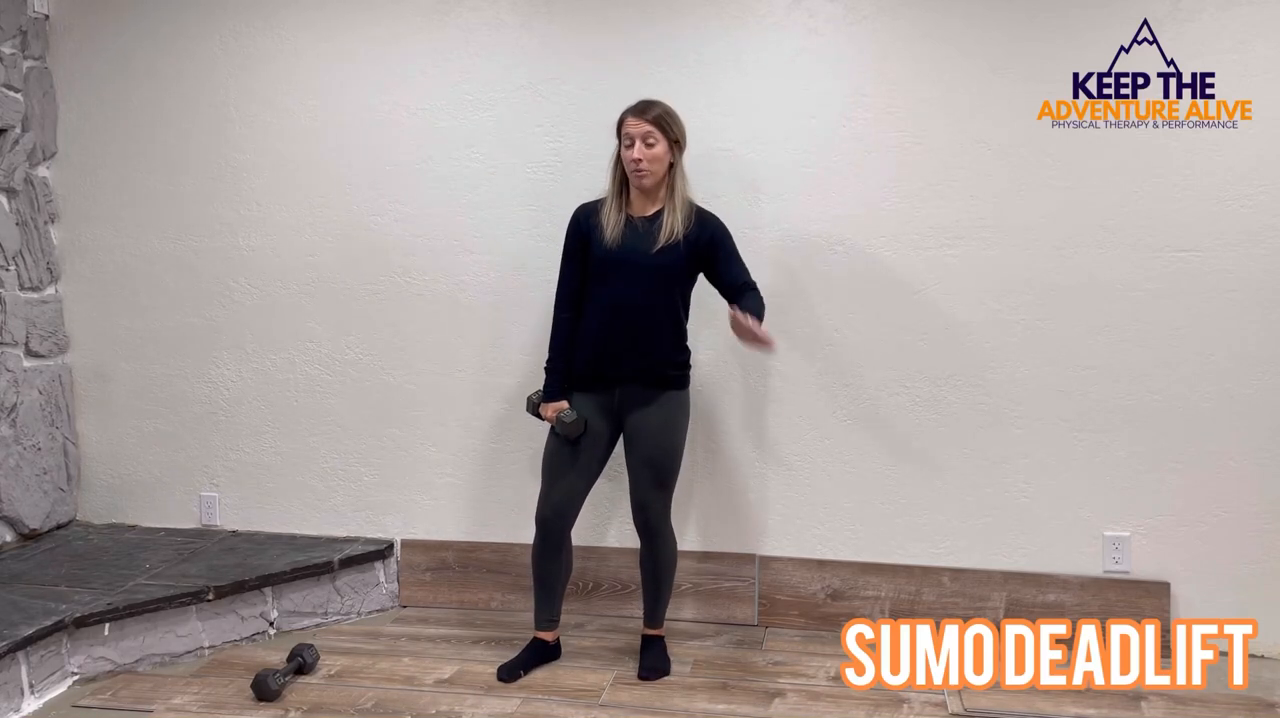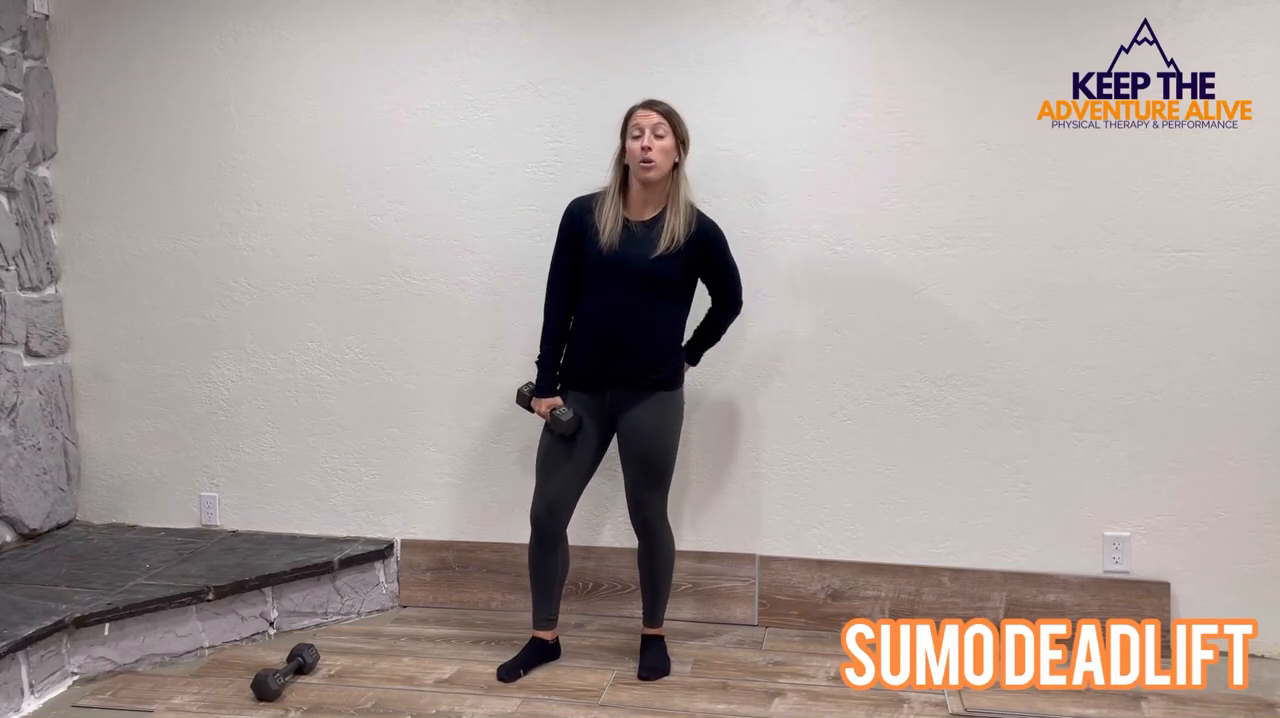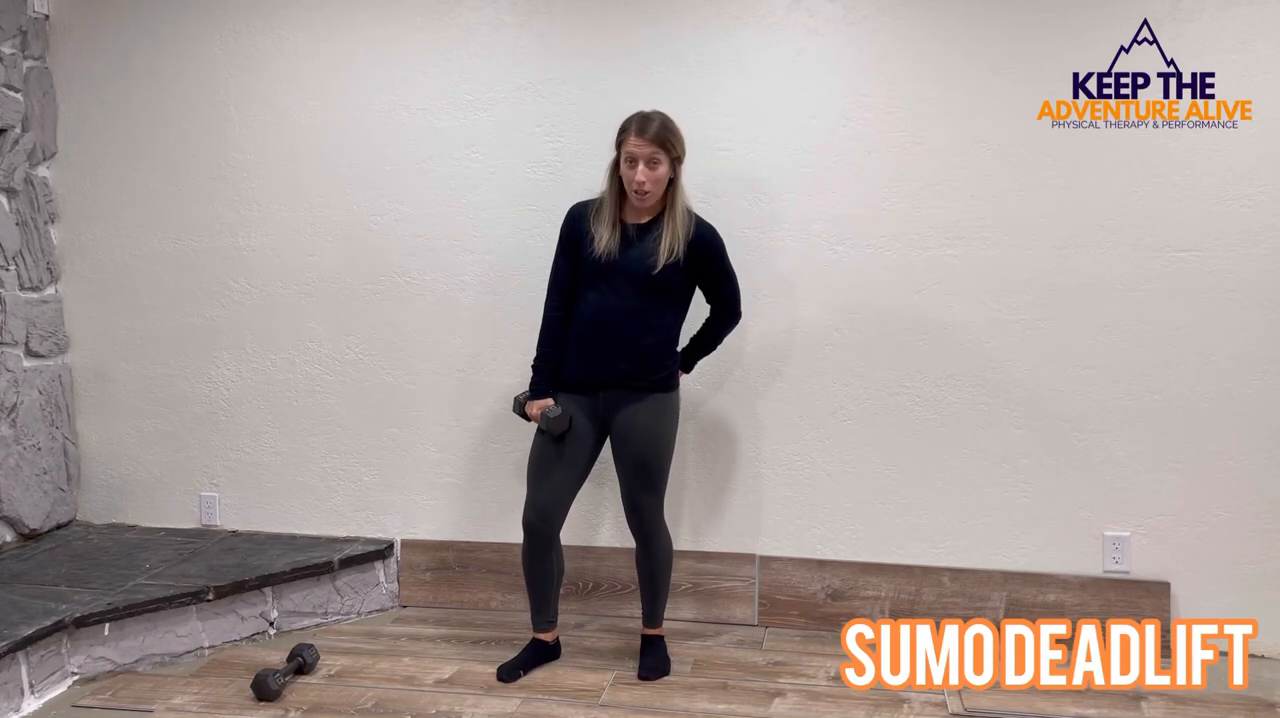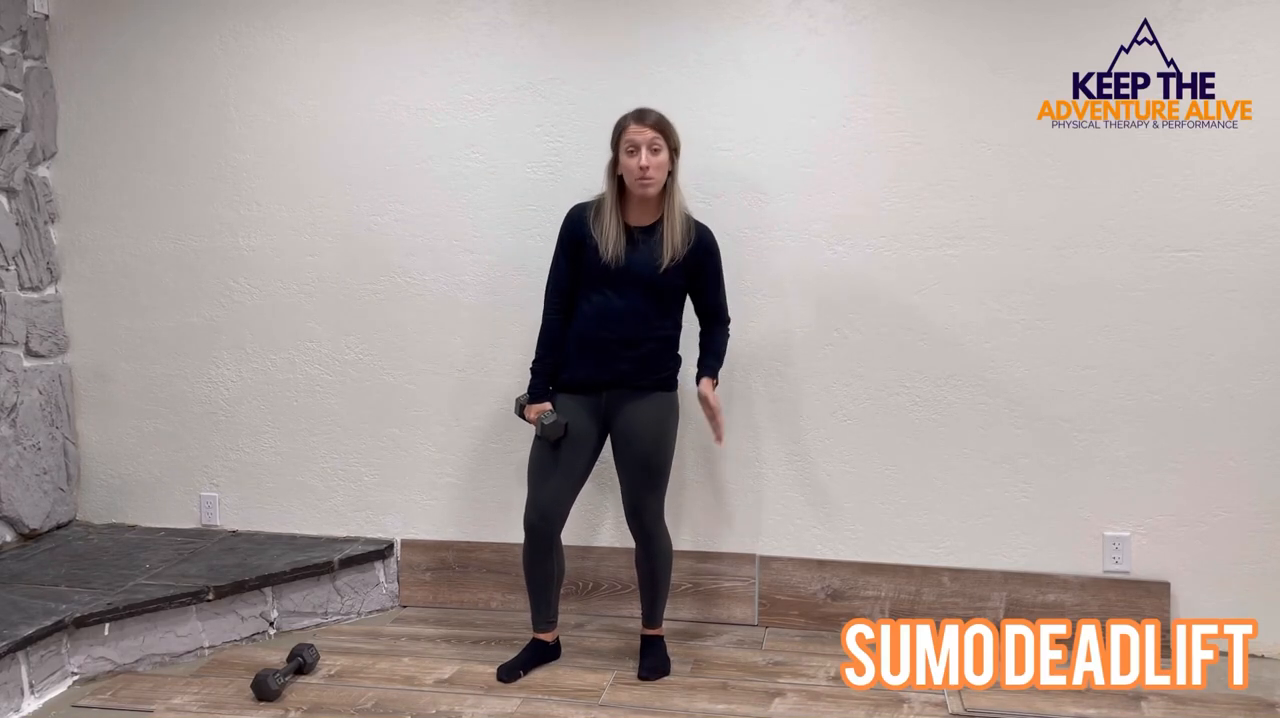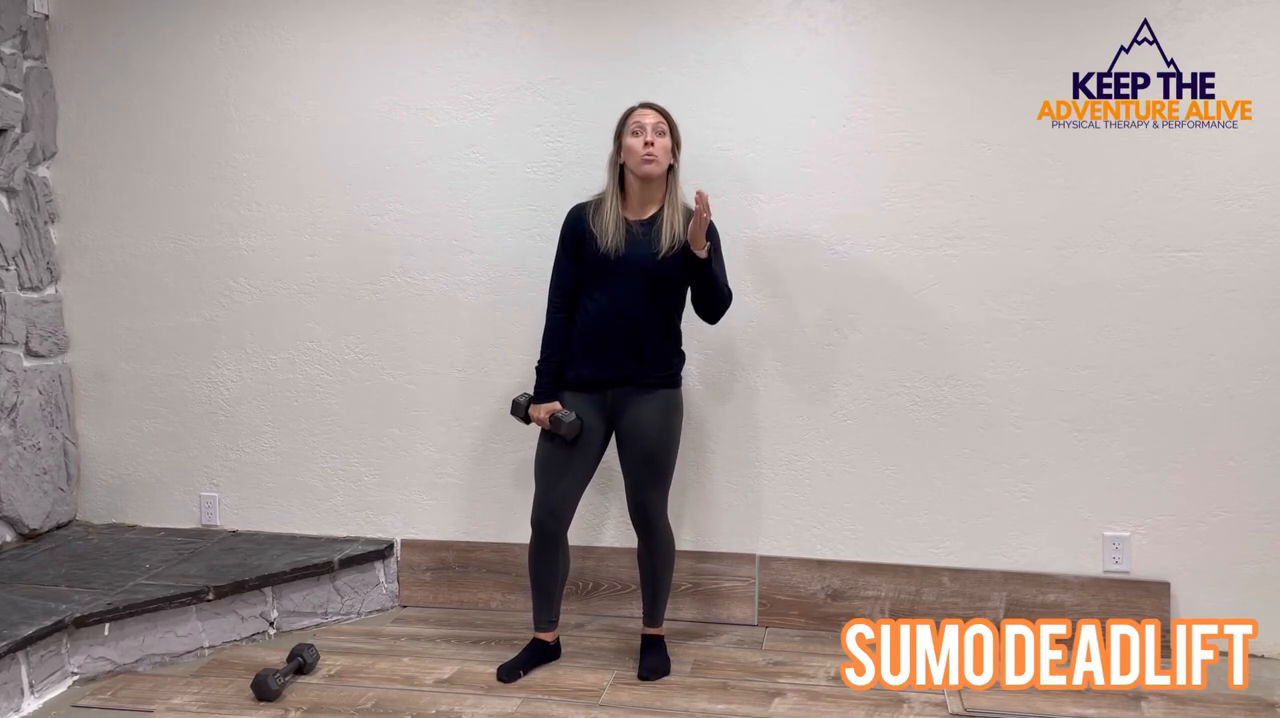
dt=0.4s
person 1, frame 1
left shoulder: (699, 228)
right shoulder: (589, 220)
left elbow: (745, 295)
right elbow: (566, 308)
left wrist: (748, 324)
right wrist: (554, 389)
left hip: (659, 393)
right hip: (588, 390)
left knee: (652, 518)
right knee: (552, 515)
left ankle: (654, 635)
right ankle: (545, 637)
person 1, frame 2
left shoulder: (697, 231)
right shoulder: (584, 215)
left elbow: (729, 301)
right elbow: (557, 304)
left wrist: (688, 356)
right wrist: (547, 384)
left hip: (652, 395)
right hip: (581, 390)
left knee: (648, 518)
right knee: (547, 513)
left ankle: (653, 635)
right ankle: (544, 637)
person 1, frame 3
left shoulder: (695, 236)
right shoulder: (584, 220)
left elbow: (727, 310)
right elbow: (557, 306)
left wrist: (682, 362)
right wrist: (540, 386)
left hip: (647, 398)
right hip: (574, 392)
left knee: (646, 520)
right knee: (539, 519)
left ankle: (653, 635)
right ankle: (544, 637)
person 1, frame 4
left shoulder: (694, 238)
right shoulder: (583, 222)
left elbow: (714, 317)
right elbow: (556, 310)
left wrist: (707, 378)
right wrist: (539, 389)
left hip: (649, 397)
right hip: (575, 392)
left knee: (646, 521)
right knee: (540, 519)
left ankle: (653, 635)
right ankle: (544, 637)
person 1, frame 5
left shoulder: (691, 225)
right shoulder: (584, 220)
left elbow: (713, 311)
right elbow: (559, 309)
left wrist: (698, 249)
right wrist: (545, 390)
left hip: (653, 393)
right hip: (580, 390)
left knee: (649, 517)
right knee: (548, 517)
left ankle: (653, 635)
right ankle: (545, 638)
